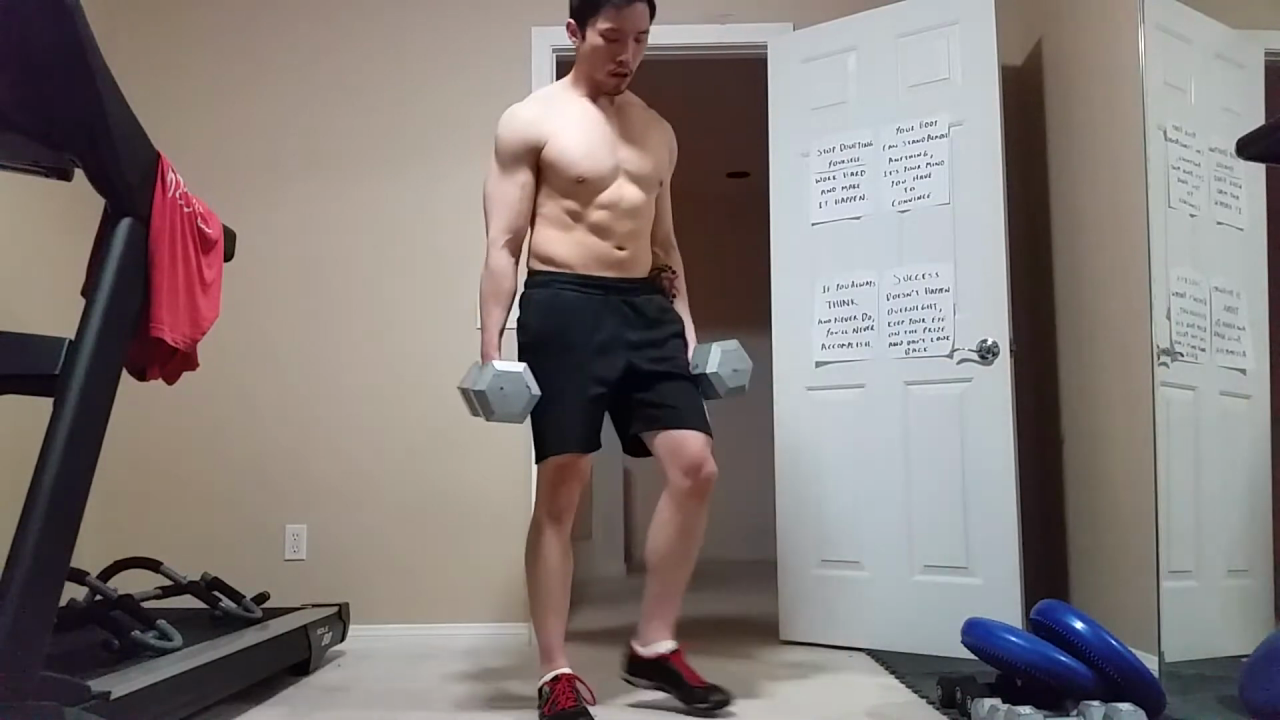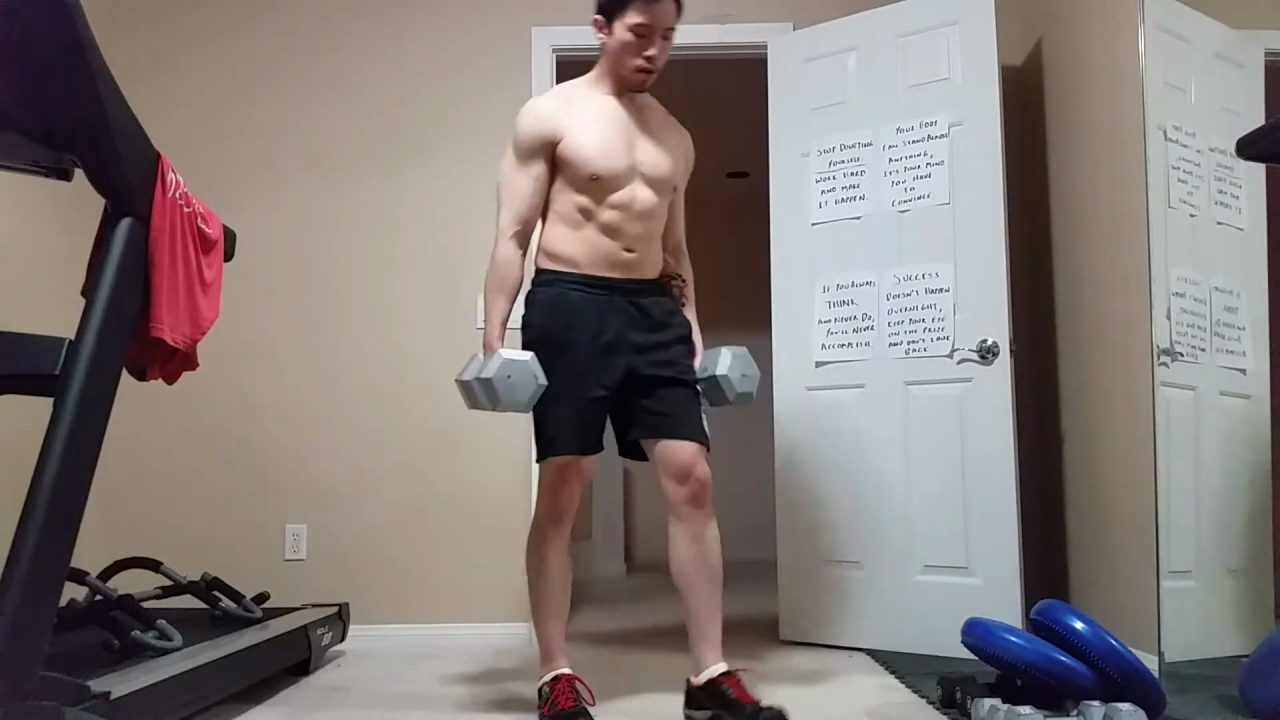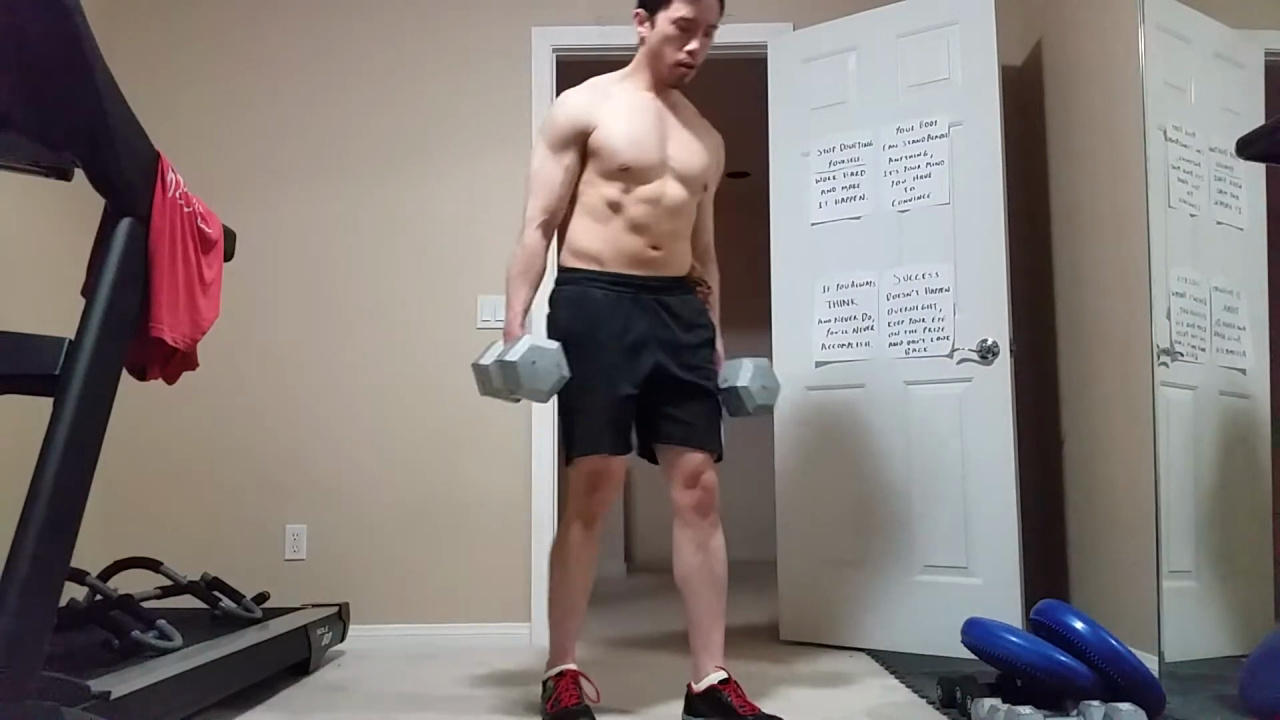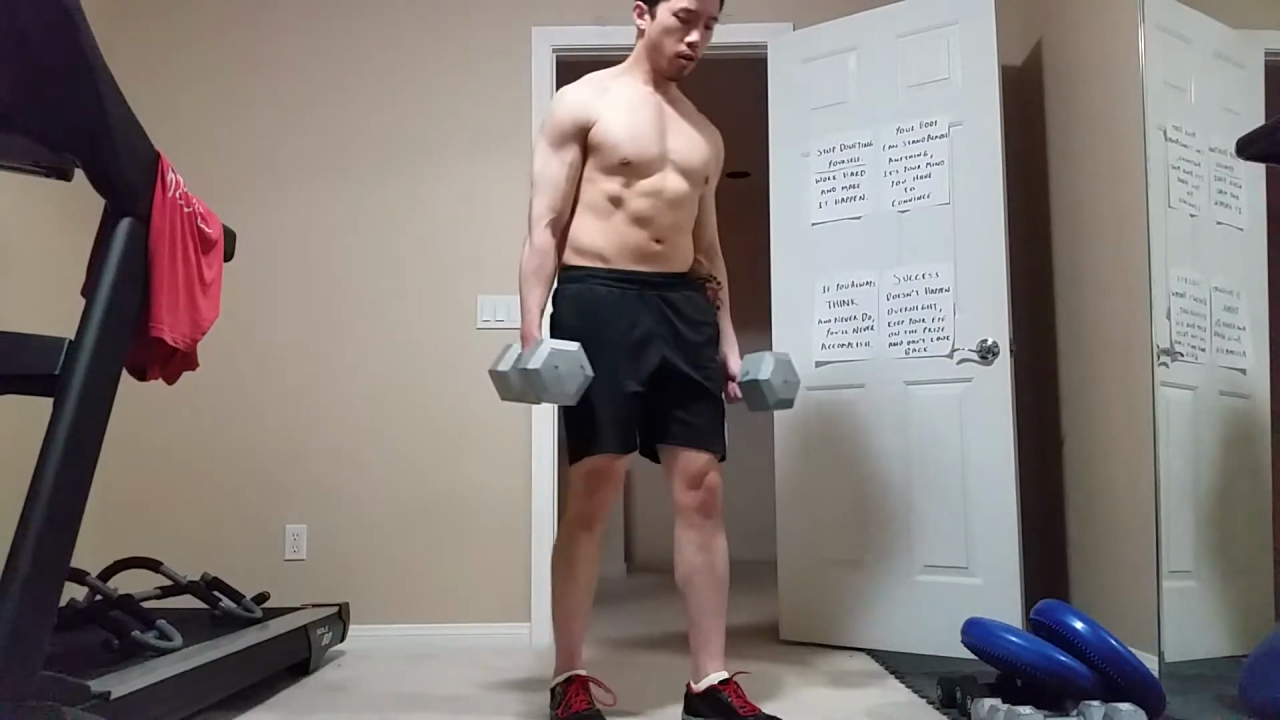
dt=0.2s
person 1, frame 1
left shoulder: (658, 134)
right shoulder: (532, 121)
right elbow: (503, 245)
left wrist: (688, 326)
right wrist: (490, 346)
left hip: (643, 310)
right hip: (564, 307)
left knee: (693, 468)
right knee: (559, 495)
left ankle: (655, 645)
person 1, frame 2
left shoulder: (675, 137)
right shoulder: (549, 116)
right elbow: (511, 236)
left wrist: (692, 332)
right wrist: (493, 336)
left hip: (652, 312)
right hip: (570, 306)
left knee: (691, 482)
right knee: (561, 493)
person 1, frame 3
left shoulder: (706, 139)
right shoulder: (582, 108)
right elbow: (538, 225)
left wrist: (716, 343)
right wrist: (515, 324)
left hip: (679, 311)
right hip: (595, 302)
left knee: (698, 491)
right knee: (594, 489)
person 1, frame 4
left shoulder: (706, 135)
right shoulder: (583, 102)
right elbow: (545, 226)
left wrist: (728, 340)
right wrist: (532, 325)
left hip: (682, 308)
right hip: (598, 301)
left knee: (700, 489)
right knee: (593, 492)
